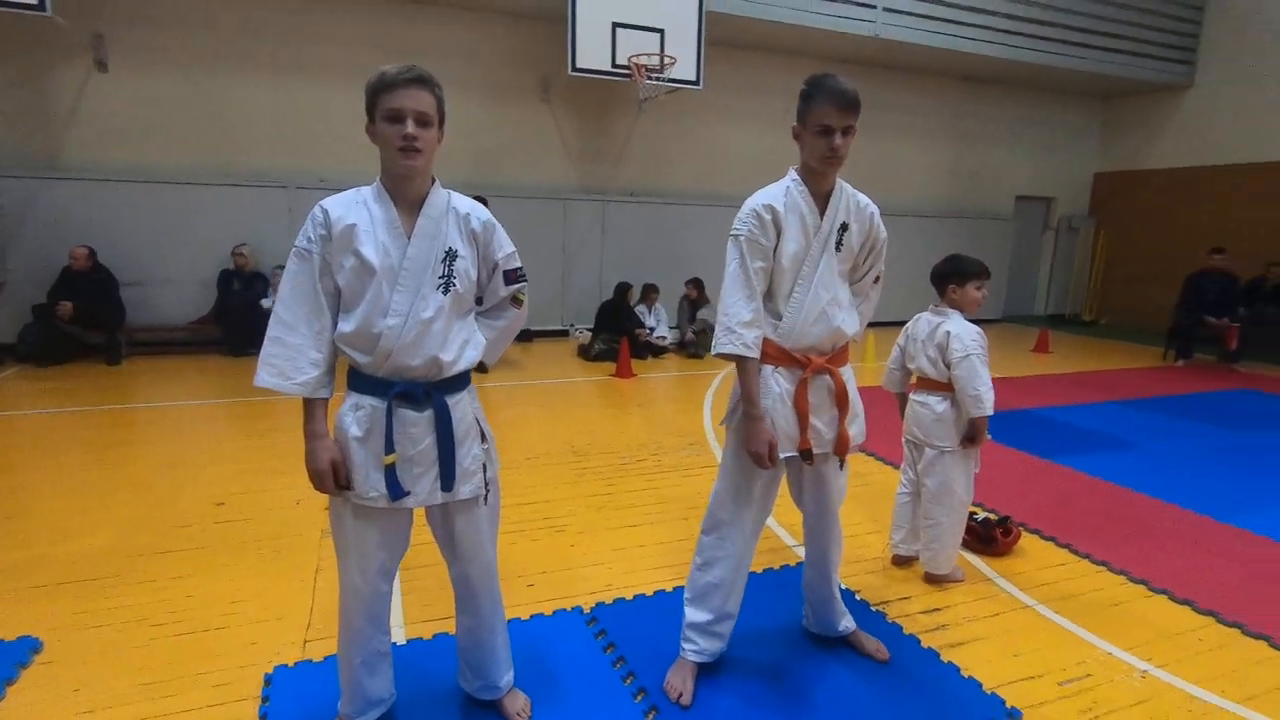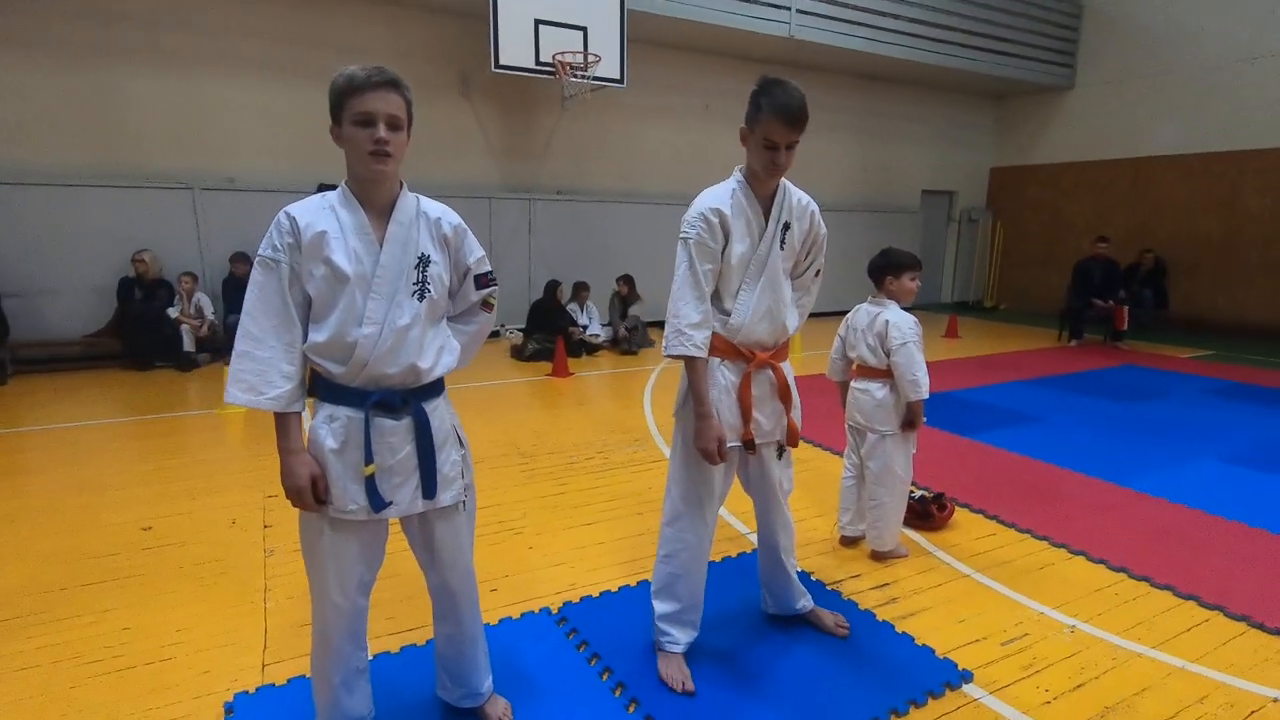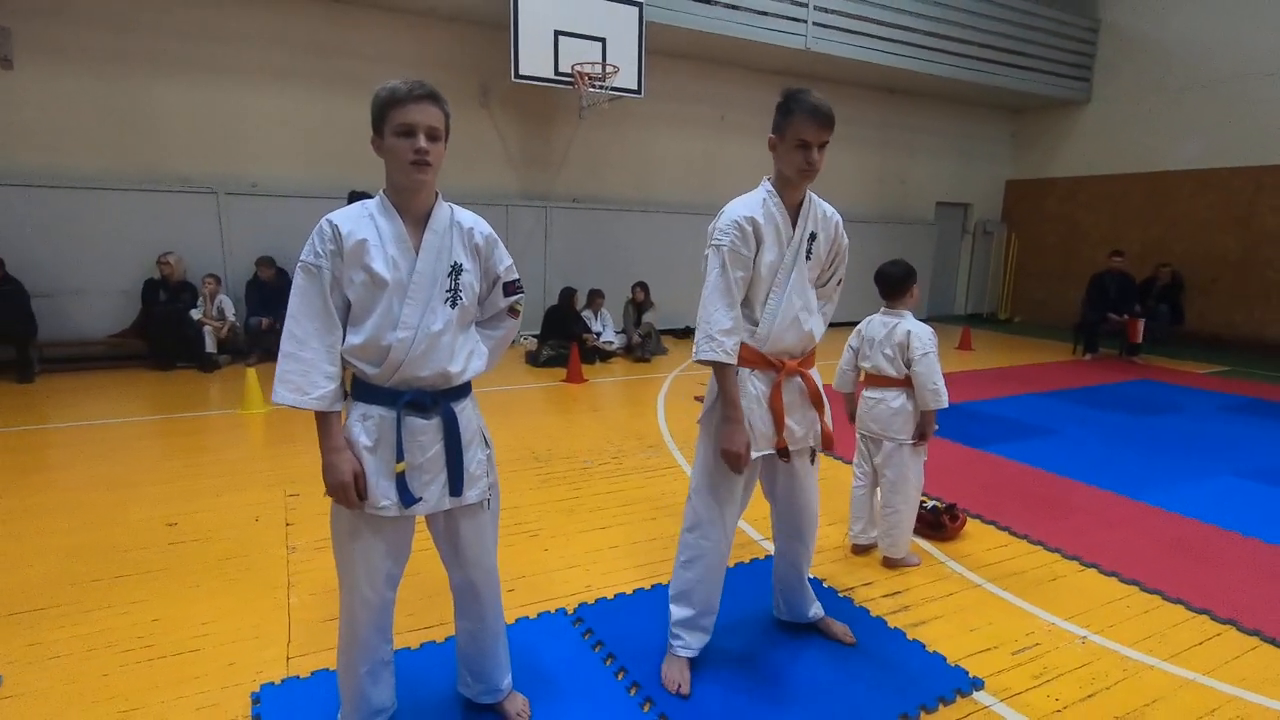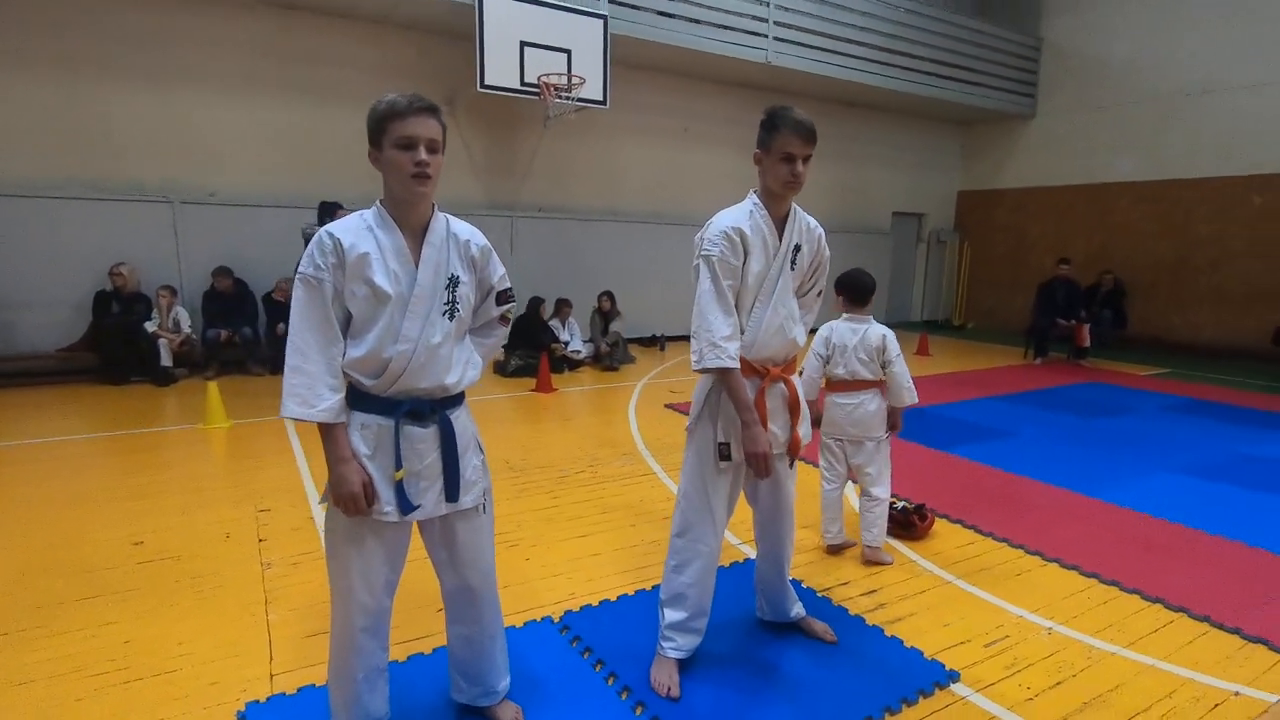
dt=0.5s
person 1, frame 1
left shoulder: (472, 221)
right shoulder: (334, 219)
left elbow: (509, 305)
right elbow: (307, 332)
left wrist: (457, 353)
right wrist: (316, 433)
left hip: (451, 417)
right hip: (370, 420)
left knee: (475, 566)
right knee: (364, 578)
person 1, frame 2
left shoulder: (441, 225)
right shoulder: (300, 226)
left elbow: (477, 309)
right elbow: (275, 345)
left wrist: (431, 360)
right wrist: (290, 449)
left hip: (426, 426)
right hip: (344, 433)
left knee: (453, 575)
right knee: (339, 595)
person 1, frame 3
left shoulder: (473, 234)
right shoulder: (341, 232)
left elbow: (503, 315)
right elbow: (315, 346)
left wrist: (458, 364)
right wrist: (333, 445)
left hip: (454, 427)
right hip: (374, 429)
left knee: (477, 571)
right knee: (367, 587)
person 1, frame 4
left shoulder: (469, 245)
right shoulder: (338, 244)
left elbow: (491, 324)
right elbow: (316, 360)
left wrist: (450, 373)
right wrist: (340, 457)
left hip: (448, 435)
right hip: (371, 438)
left knee: (472, 577)
right knee: (361, 598)
person 2, frame 1
left shoulder: (864, 215)
right shoulder: (765, 210)
right elbow: (740, 320)
left wrist: (831, 344)
right wrist: (755, 415)
left hip: (831, 382)
right hip: (771, 380)
left knee: (826, 512)
right knee: (734, 517)
left ankle: (829, 618)
right ankle: (697, 645)
person 2, frame 2
left shoulder: (804, 212)
right shoulder: (710, 211)
right elbow: (688, 319)
left wrist: (772, 349)
right wrist: (704, 413)
left hip: (771, 375)
right hip: (718, 376)
left knee: (775, 499)
right knee: (692, 510)
left ankle: (788, 598)
right ankle: (672, 636)
person 2, frame 3
left shoulder: (829, 224)
right shoulder: (740, 221)
right elbow: (718, 328)
left wrist: (799, 356)
right wrist: (734, 420)
left hip: (800, 384)
right hip: (746, 384)
left knee: (799, 510)
right knee: (713, 517)
left ankle: (798, 606)
right ankle: (683, 640)
person 2, frame 4
left shoulder: (811, 235)
right shoulder: (726, 232)
right elbow: (716, 338)
left wrist: (783, 375)
right wrist: (749, 422)
left hip: (781, 389)
right hip: (731, 392)
left knee: (778, 511)
right knee: (700, 521)
left ankle: (780, 605)
right ankle: (674, 642)
person 3, frame 1
left shoulder: (917, 323)
right shoulder: (965, 333)
left elbow: (895, 372)
right elbow: (973, 389)
left wrist: (905, 408)
right wrist: (979, 428)
left hip: (918, 413)
right hip: (949, 422)
left knee: (911, 484)
right knee: (947, 496)
left ankle: (903, 549)
right ankle: (938, 566)
person 3, frame 2
left shoulder: (855, 315)
right shoulder: (901, 322)
left elbow: (838, 362)
right elbow: (910, 374)
left wrist: (846, 397)
right wrist: (916, 413)
left hip: (859, 400)
right hip: (888, 407)
left knee: (854, 468)
right knee: (889, 477)
left ankle: (850, 530)
right ankle: (883, 543)
person 3, frame 3
left shoulder: (866, 326)
right shoulder: (919, 332)
left elbow: (845, 371)
right elbow: (928, 384)
left wrist: (851, 405)
right wrist: (928, 424)
left hip: (869, 409)
right hip: (901, 415)
left knee: (864, 478)
right knee: (901, 486)
left ankle: (861, 538)
right ankle: (894, 552)
person 3, frame 4
left shoulder: (827, 331)
right shoulder: (883, 335)
left elbow: (810, 376)
right elbow: (899, 382)
left wrist: (813, 411)
right wrist: (896, 416)
left hip: (835, 411)
right hip: (870, 413)
left knee: (832, 479)
right knee: (875, 482)
left ankle: (834, 539)
right ankle: (872, 546)
